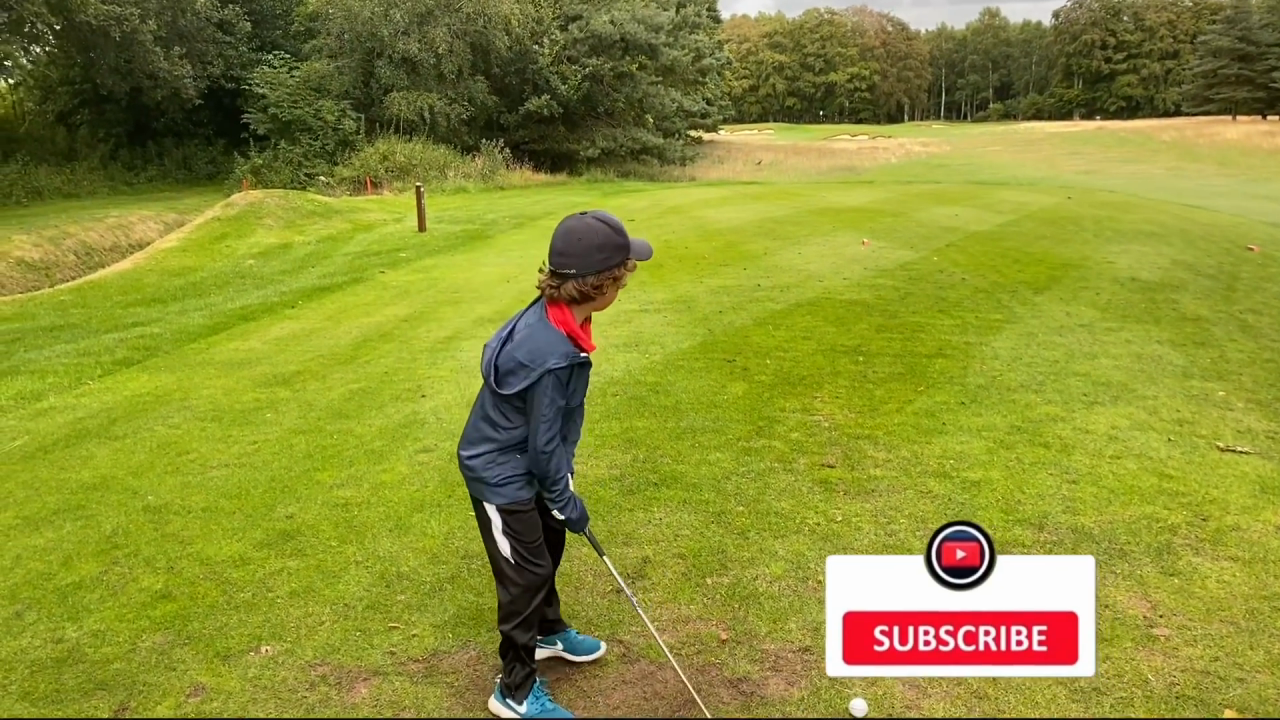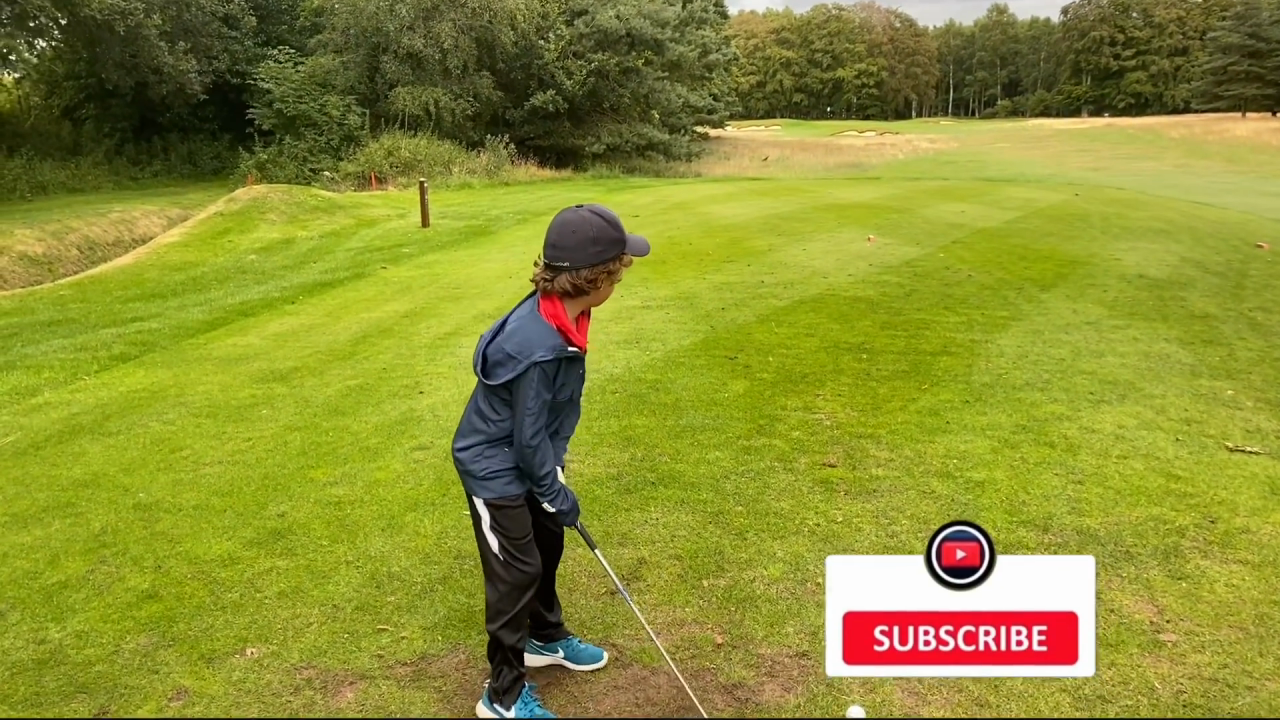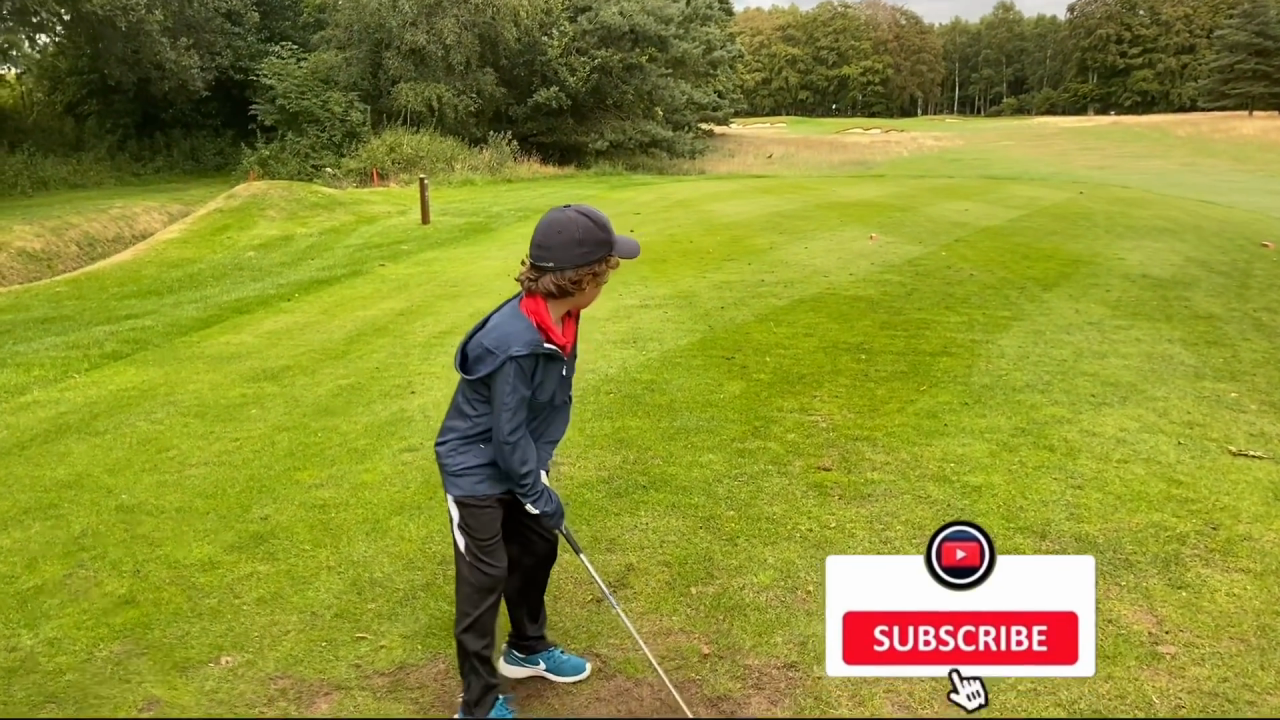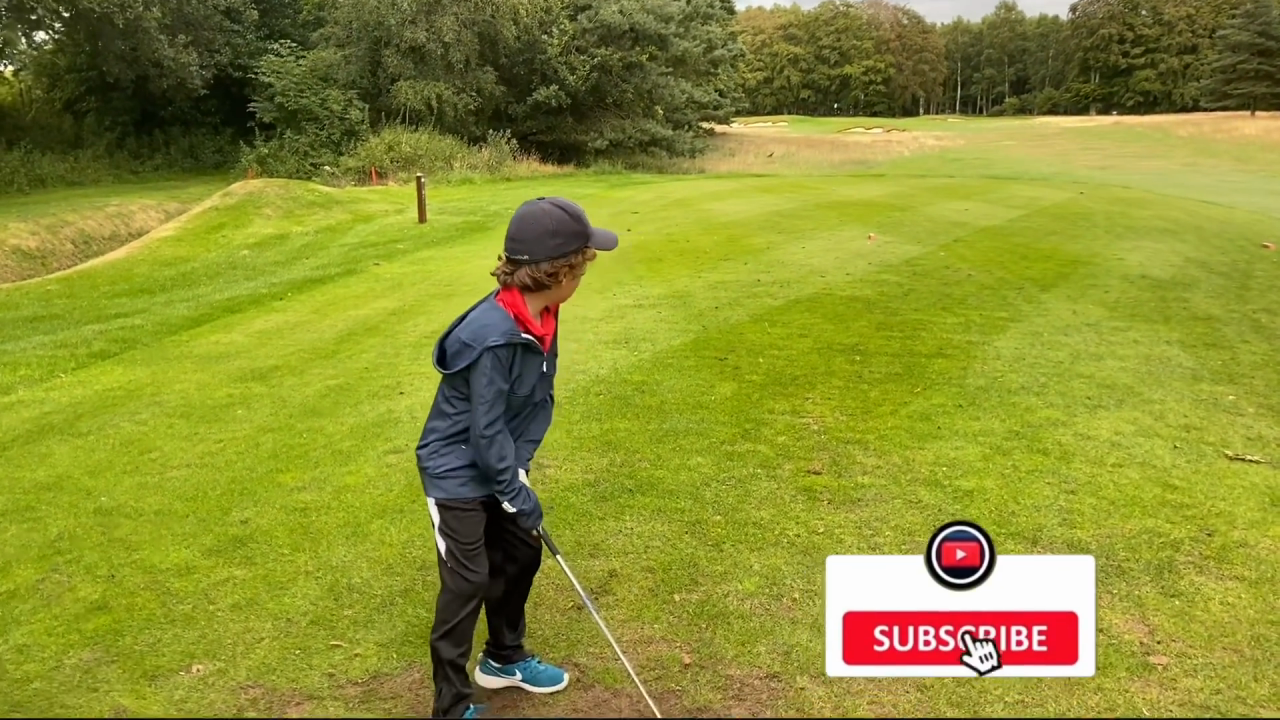
dt=0.2s
person 1, frame 1
left shoulder: (559, 316)
right shoulder: (549, 356)
left elbow: (568, 413)
right elbow: (543, 441)
left wrist: (565, 474)
right wrist: (565, 499)
left hip: (519, 462)
right hip: (500, 471)
left knee: (549, 542)
right knee: (528, 571)
left ankle: (547, 630)
person 1, frame 2
left shoulder: (564, 314)
right shoulder: (537, 348)
left elbow: (565, 404)
right elbow: (529, 434)
left wrist: (555, 468)
right wrist: (554, 491)
left hip: (520, 459)
right hip: (494, 467)
left knee: (547, 544)
right knee: (517, 571)
left ankle: (545, 638)
person 1, frame 3
left shoulder: (558, 318)
right shoulder: (515, 344)
left elbow: (557, 402)
right elbow: (509, 432)
left wrist: (540, 470)
right wrist: (538, 493)
left hip: (513, 461)
right hip: (475, 467)
left knee: (538, 548)
right knee: (486, 575)
left ankle: (527, 649)
person 1, frame 4
left shoulder: (540, 316)
right shoulder: (492, 337)
left elbow: (539, 400)
right elbow: (486, 428)
left wrist: (520, 469)
right wrist: (516, 493)
left hip: (498, 463)
right hip: (457, 469)
left knee: (521, 554)
right knee: (467, 580)
left ankle: (504, 659)
